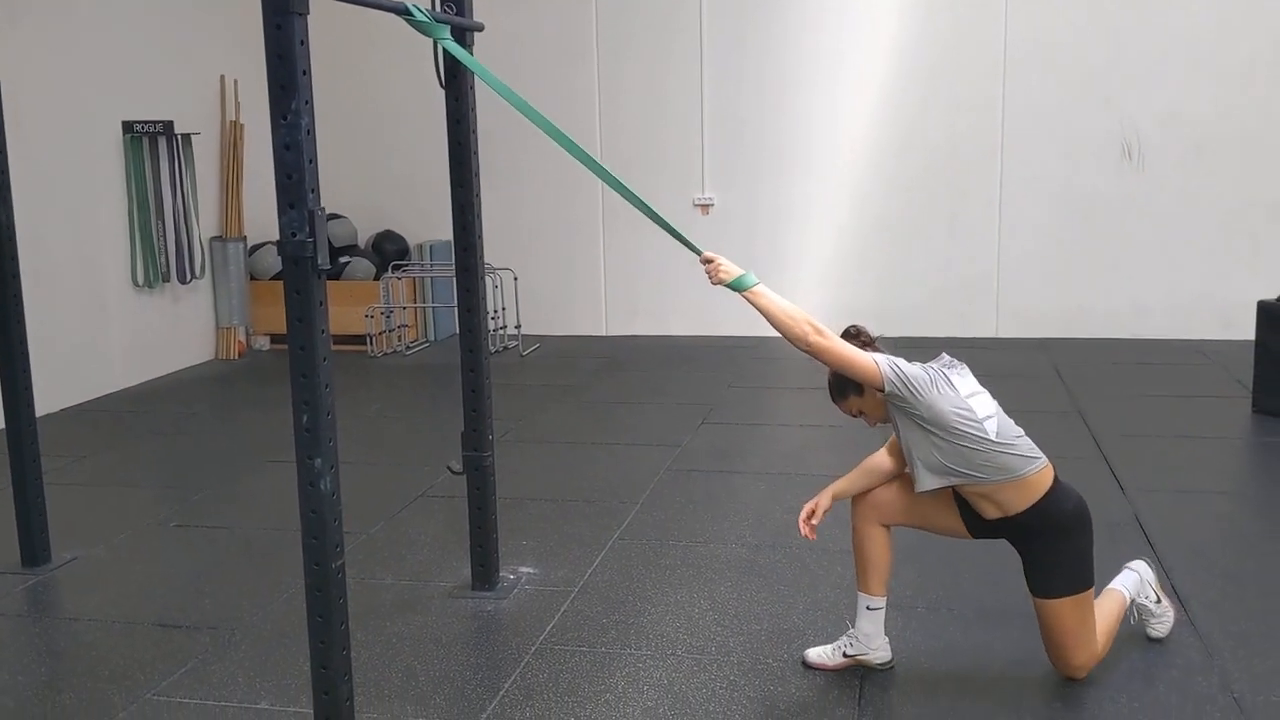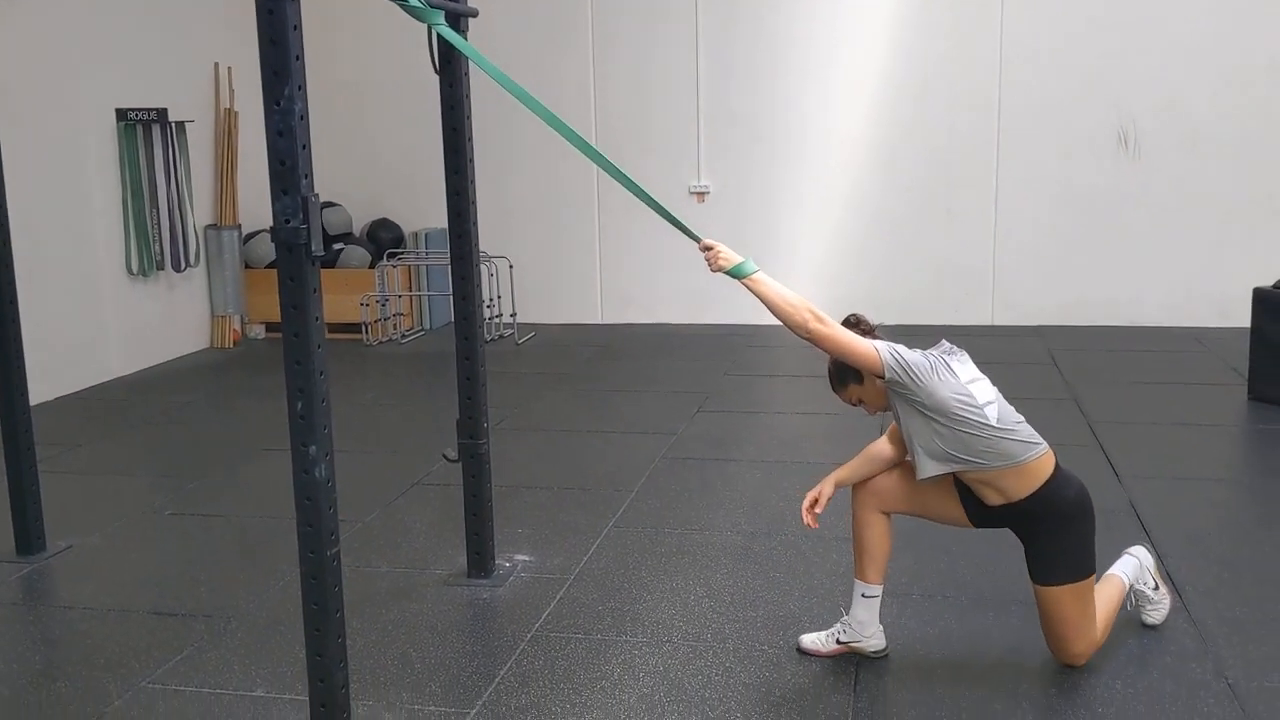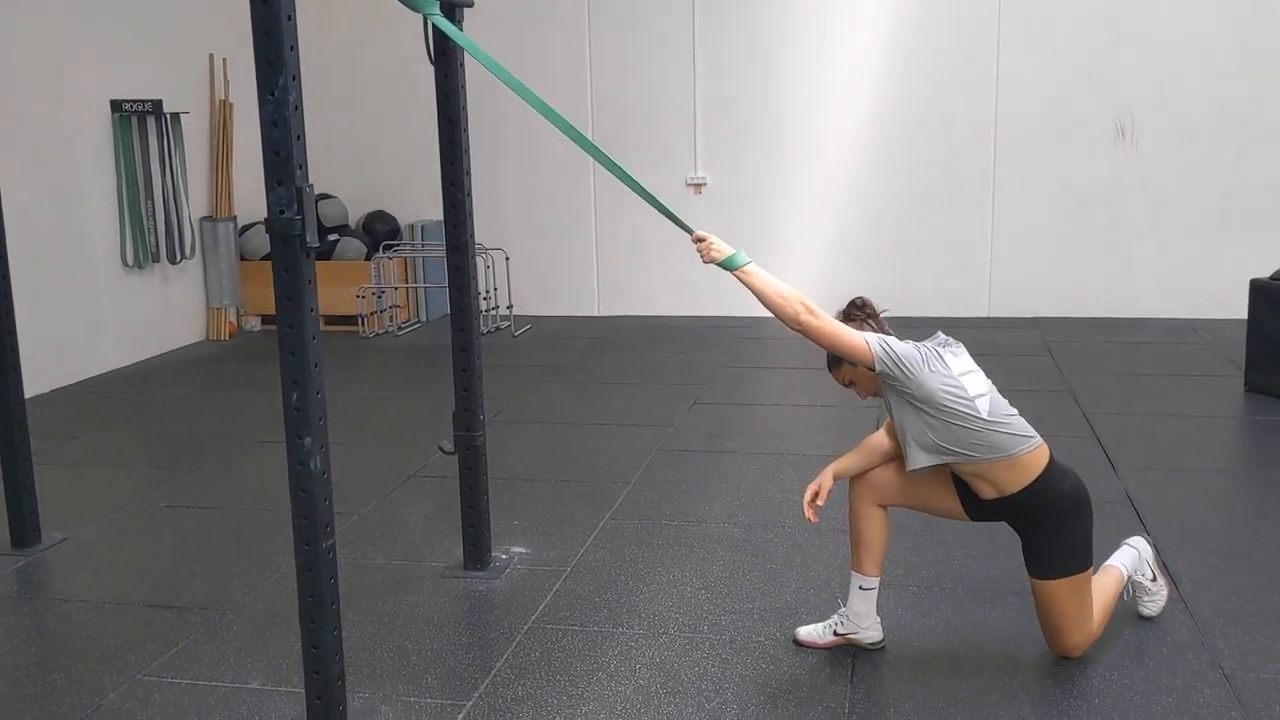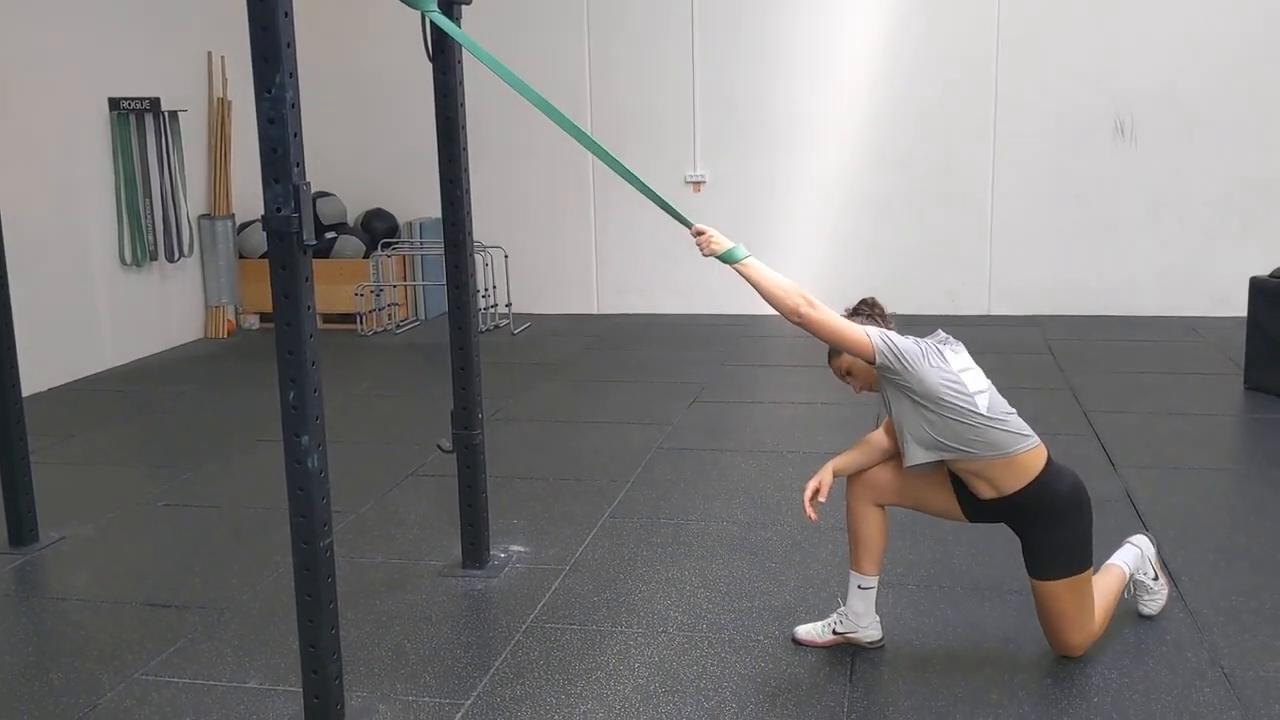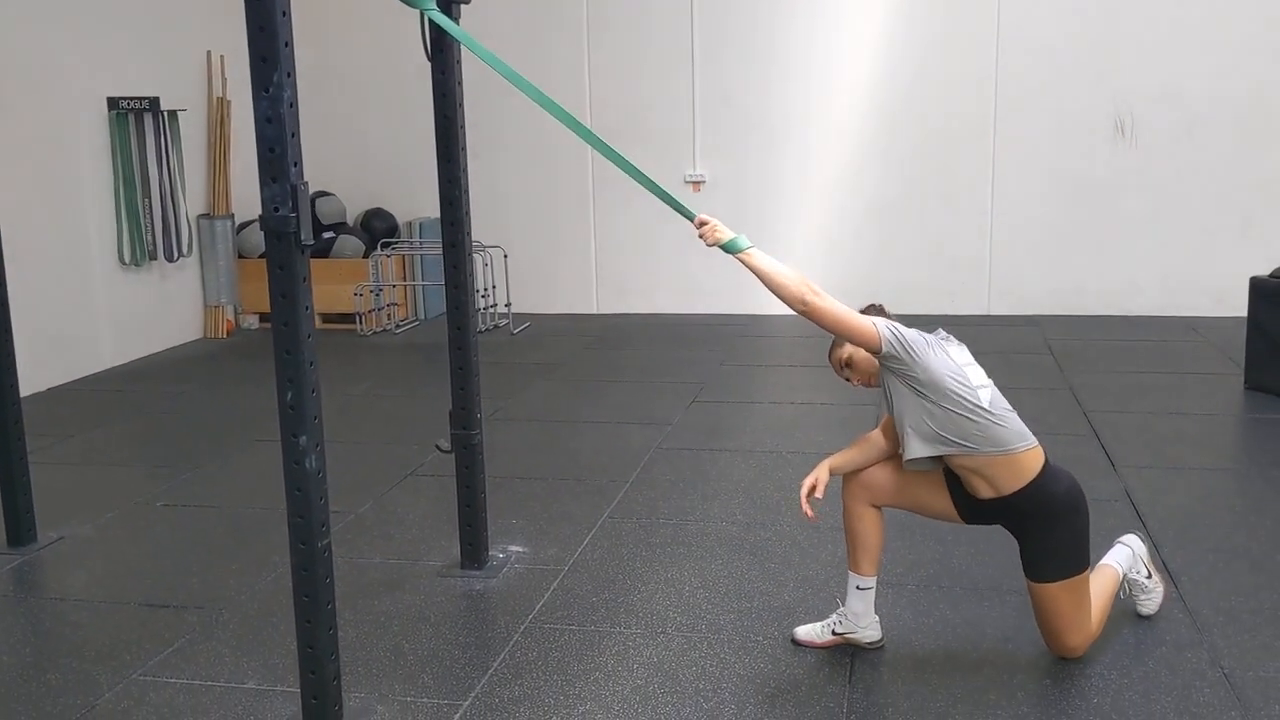
dt=0.2s
person 1, frame 1
left shoulder: (915, 386)
right shoulder: (914, 395)
left elbow: (813, 338)
right elbow: (894, 456)
left wrist: (744, 282)
right wrist: (832, 492)
left hip: (1051, 520)
right hip: (989, 505)
left knee: (1075, 664)
right knee: (870, 503)
left ankle: (1133, 584)
right ankle: (869, 642)
person 1, frame 2
left shoulder: (916, 371)
right shoulder: (916, 380)
left elbow: (813, 325)
right elbow: (895, 445)
left wrist: (743, 269)
right wrist: (833, 479)
left hip: (1053, 508)
right hip: (990, 494)
left knee: (1073, 652)
right knee: (871, 490)
left ankle: (1131, 570)
right ankle: (863, 629)
person 1, frame 3
left shoulder: (905, 361)
right shoulder: (916, 366)
left elbow: (805, 317)
right elbow: (893, 438)
left wrist: (735, 261)
right wrist: (833, 470)
left hip: (1050, 502)
right hip: (988, 489)
left knee: (1071, 644)
right knee: (869, 483)
left ankle: (1129, 561)
right ankle: (860, 622)
person 1, frame 4
left shoulder: (907, 356)
right shoulder: (905, 376)
left elbow: (803, 310)
right elbow: (889, 438)
left wrist: (733, 254)
right wrist: (833, 467)
left hip: (1048, 502)
right hip: (985, 490)
left knee: (1071, 643)
right knee: (865, 482)
left ankle: (1131, 560)
right ankle: (860, 621)
person 1, frame 5
left shoulder: (909, 350)
right shoulder: (903, 377)
left elbow: (808, 300)
right elbow: (887, 438)
left wrist: (737, 244)
right wrist: (829, 465)
left hip: (1045, 502)
right hip: (979, 489)
left knee: (1069, 645)
right knee: (861, 481)
left ankle: (1124, 560)
right ankle: (859, 621)
